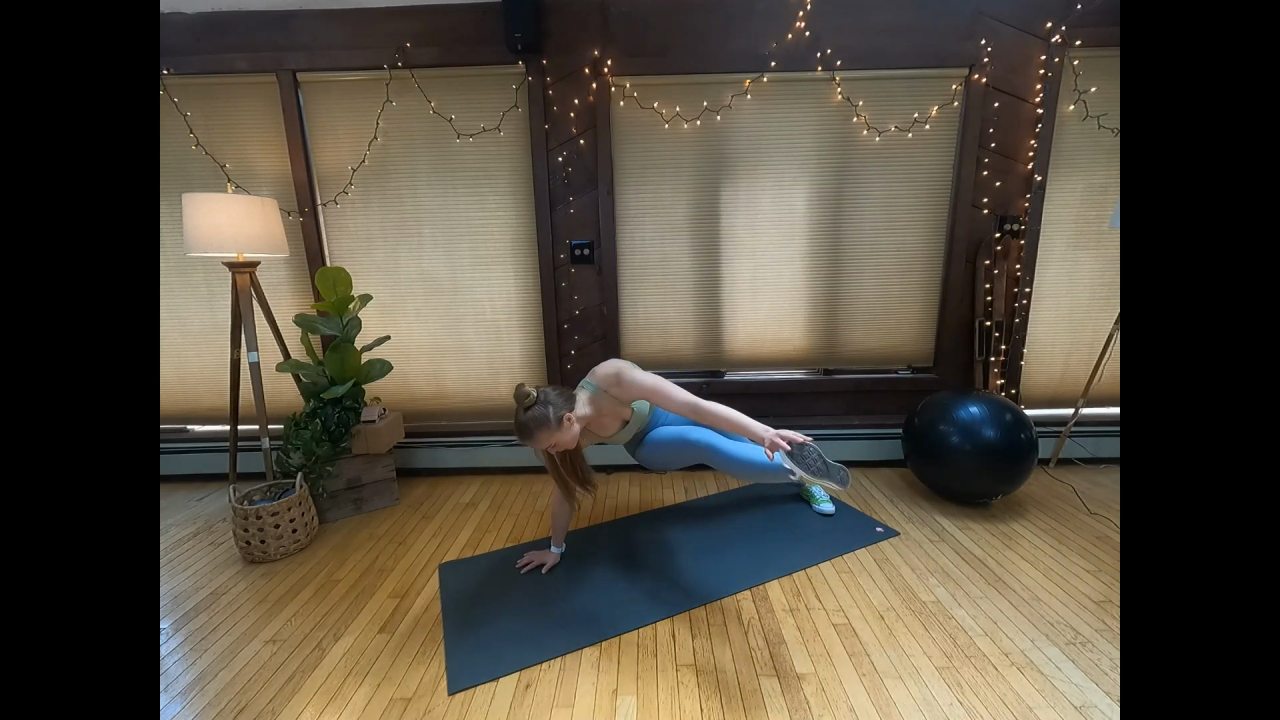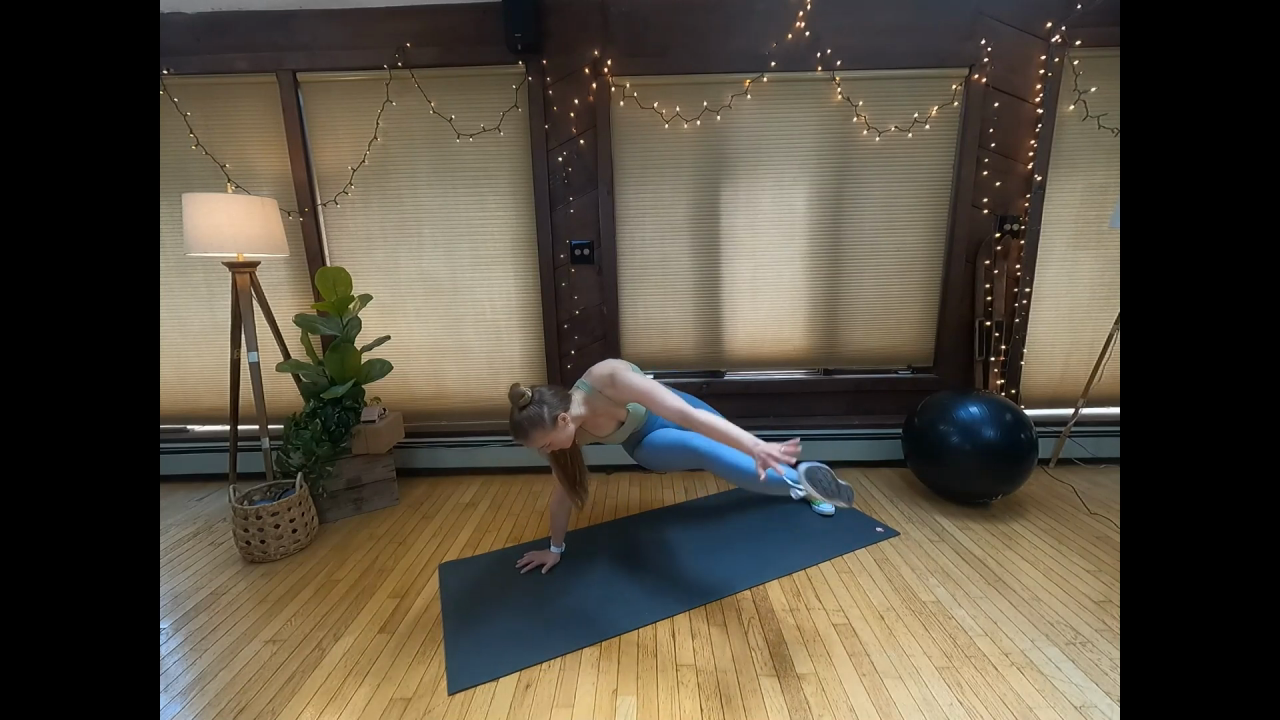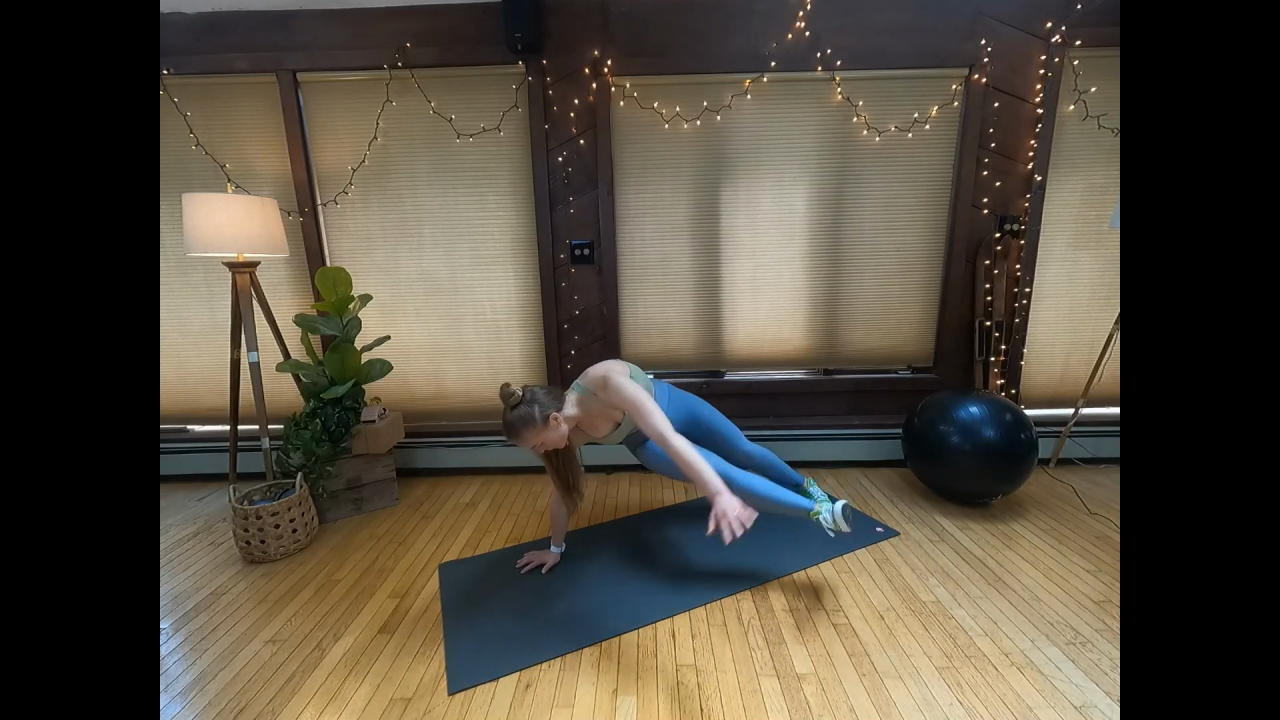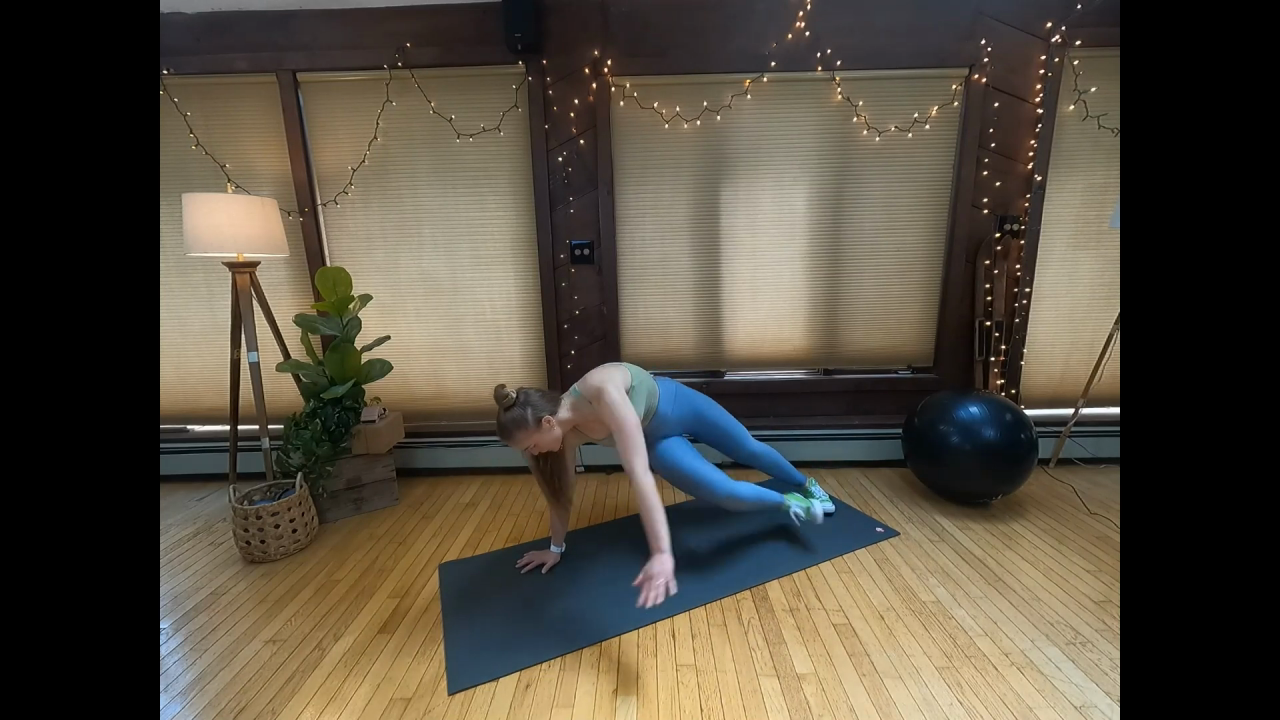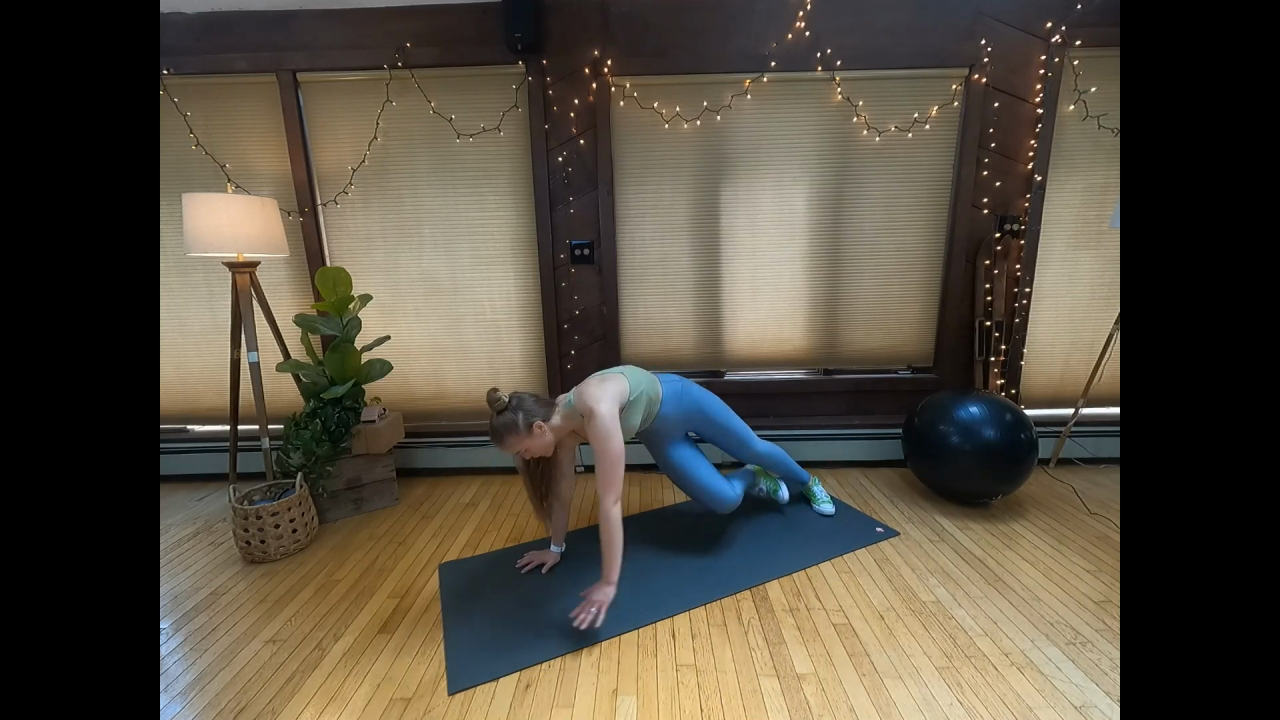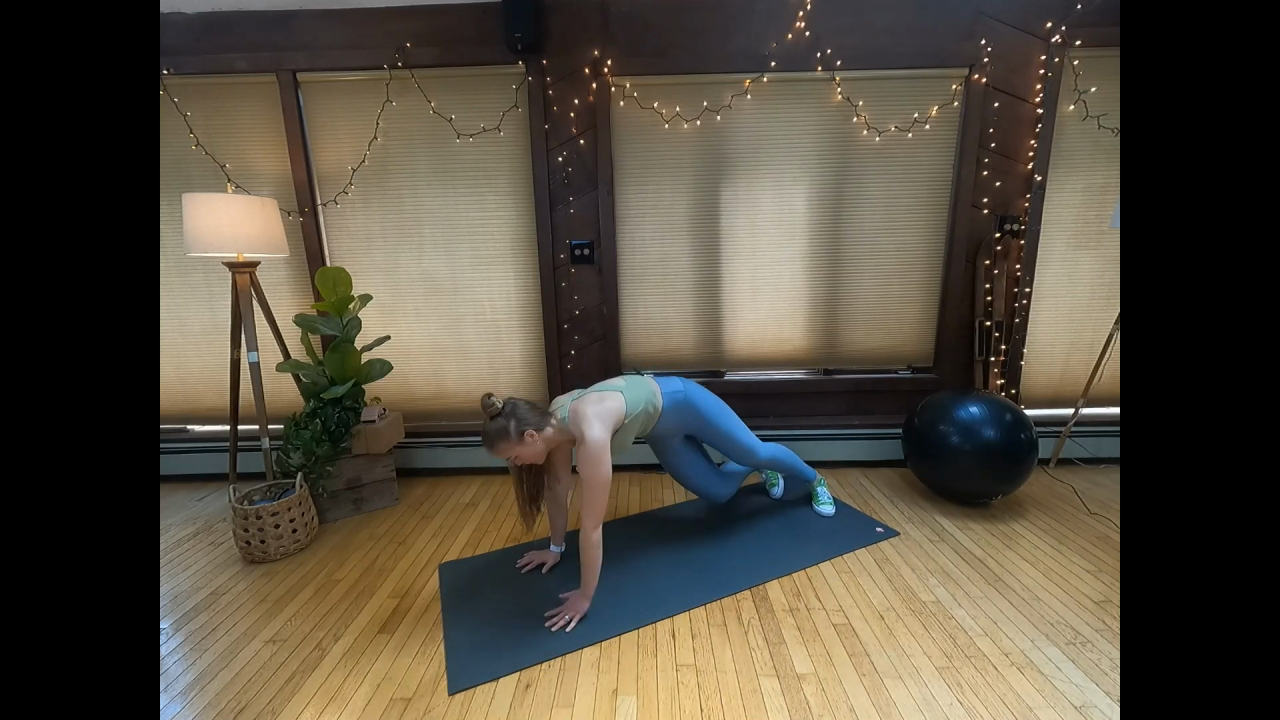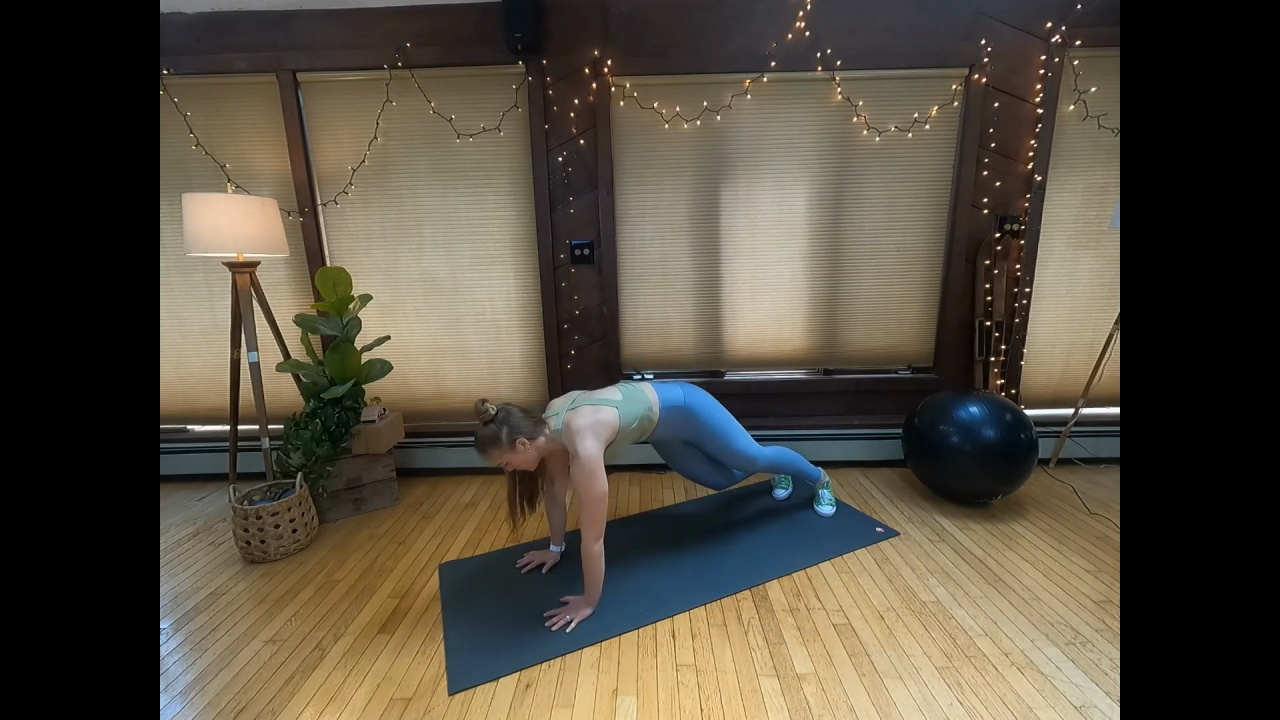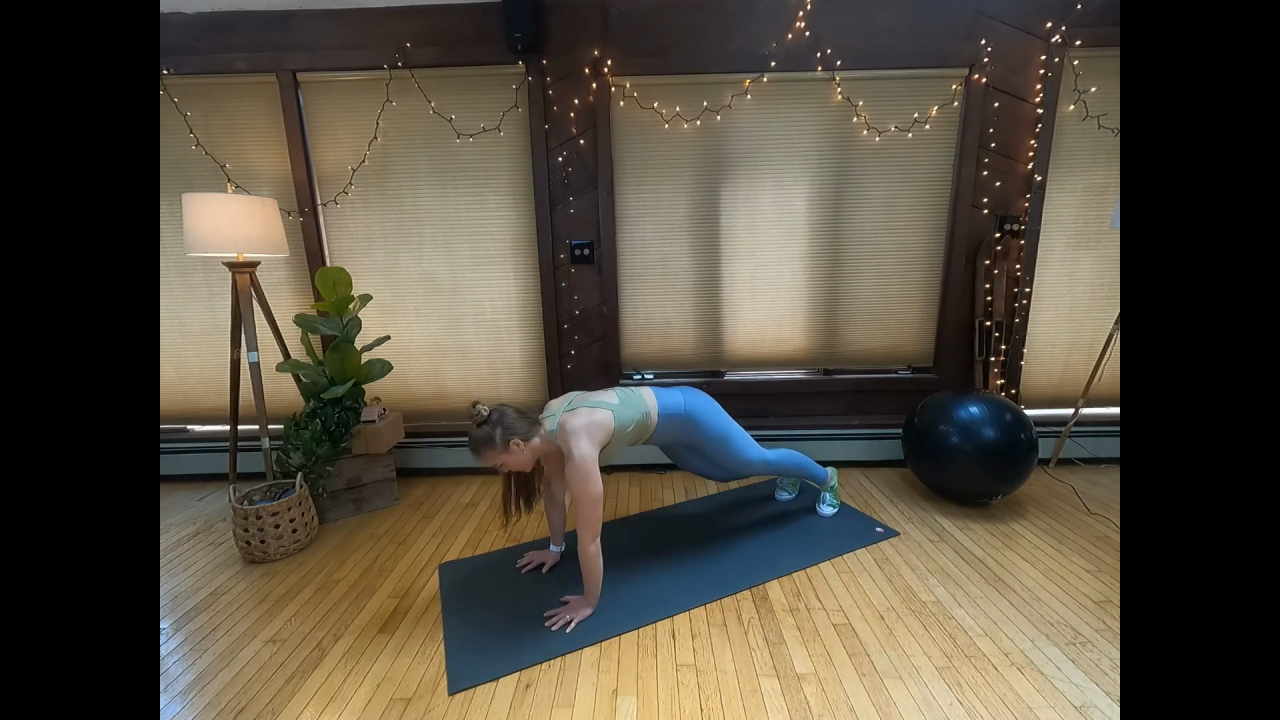
dt=0.1s
person 1, frame 1
left shoulder: (613, 377)
right shoulder: (569, 426)
left elbow: (694, 406)
right elbow: (564, 491)
left wrist: (762, 432)
right wrist: (555, 548)
left hip: (672, 411)
right hip: (649, 445)
right knee: (704, 445)
left ankle: (806, 474)
right ankle: (799, 475)
person 1, frame 2
left shoulder: (609, 378)
right shoulder: (567, 426)
left elbow: (685, 414)
right elbow: (563, 490)
left wrist: (754, 445)
right wrist: (555, 547)
left hip: (667, 414)
right hip: (648, 446)
left ankle: (803, 483)
right ankle: (799, 484)
person 1, frame 3
left shoulder: (607, 382)
right shoulder: (569, 414)
left elbow: (668, 439)
right elbow: (564, 487)
left wrist: (720, 494)
right wrist: (556, 546)
left hip: (670, 407)
left knee: (744, 450)
right knee: (724, 474)
left ankle: (817, 510)
right ankle: (812, 509)
person 1, frame 4
left shoulder: (603, 392)
right shoulder: (563, 424)
left elbow: (640, 474)
right elbow: (560, 489)
left wrist: (661, 553)
right wrist: (556, 547)
left hip: (672, 402)
right hip: (655, 436)
left knee: (747, 447)
right knee: (723, 492)
left ankle: (805, 487)
right ankle: (787, 506)
person 1, frame 5
left shoulder: (596, 408)
right shoulder: (560, 418)
left elbow: (610, 503)
right elbow: (562, 487)
left wrist: (608, 582)
right wrist: (556, 546)
left hip: (677, 397)
right hip: (658, 430)
left knee: (753, 449)
right knee: (724, 501)
left ankle: (808, 483)
right ankle: (756, 479)
person 1, frame 6
left shoulder: (588, 431)
right shoulder: (552, 422)
left elbow: (592, 524)
right elbow: (558, 487)
left wrist: (585, 597)
right wrist: (555, 546)
left hip: (681, 401)
left knee: (755, 453)
right knee: (719, 491)
left ankle: (815, 481)
right ankle: (763, 474)
person 1, frame 7
left shoulder: (582, 443)
right shoulder: (549, 422)
left elbow: (593, 536)
right elbow: (555, 488)
left wrist: (589, 601)
right wrist: (555, 547)
left hip: (683, 407)
right hip: (662, 422)
left knee: (754, 456)
right knee: (719, 478)
left ankle: (819, 479)
right ankle: (781, 475)
person 1, frame 8
left shoulder: (576, 444)
right shoulder: (546, 424)
left elbow: (589, 537)
right elbow: (553, 489)
left wrist: (588, 601)
right wrist: (555, 547)
left hip: (684, 412)
right hip: (660, 415)
left knee: (757, 459)
right knee: (723, 470)
left ankle: (826, 480)
right ankle: (788, 477)
